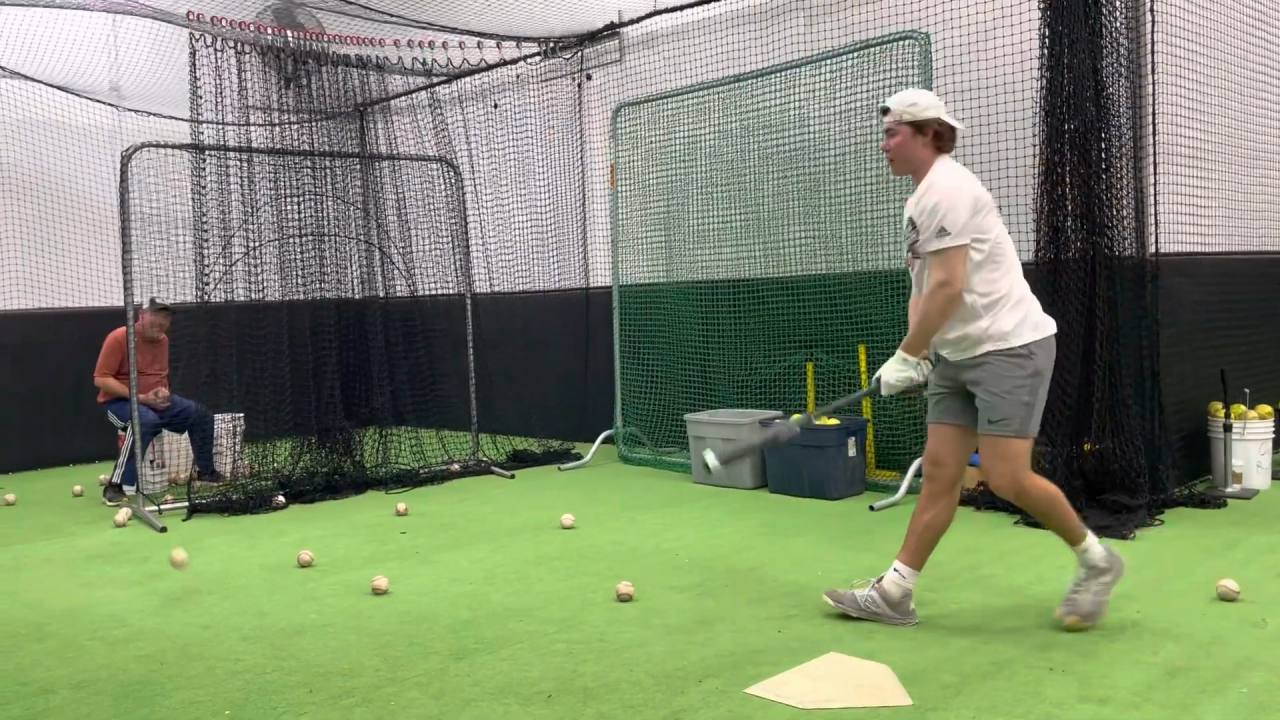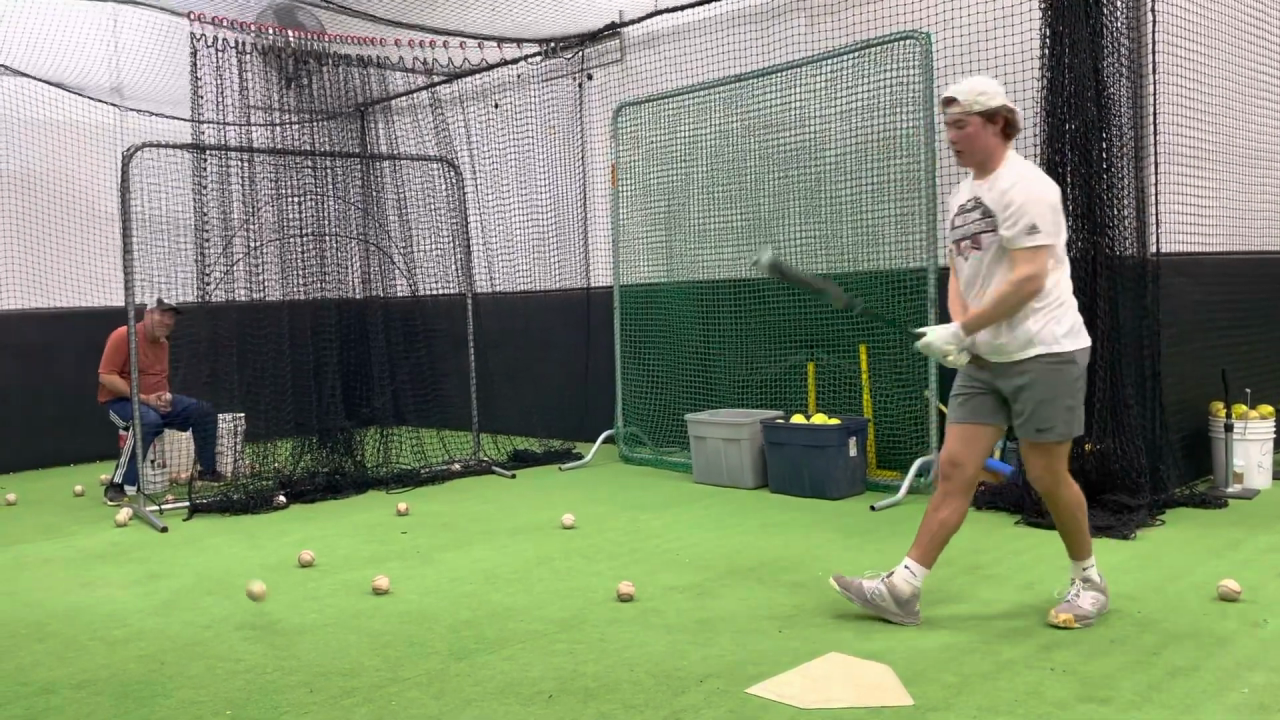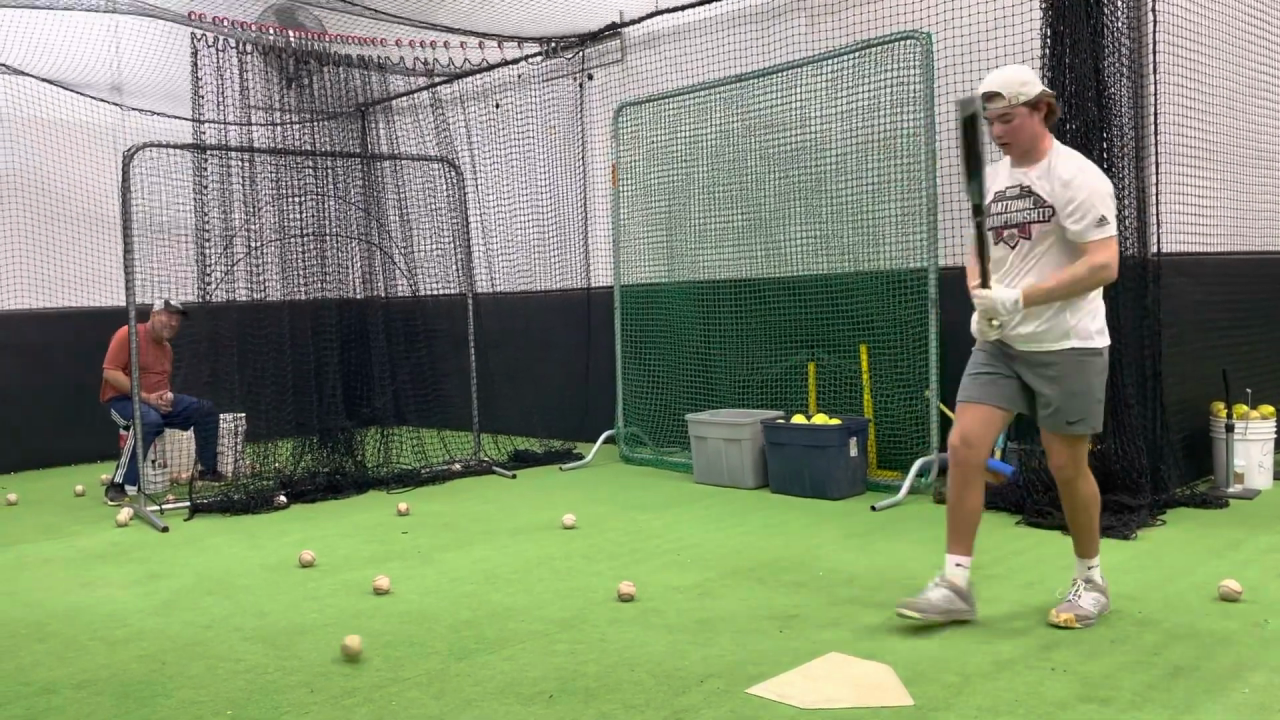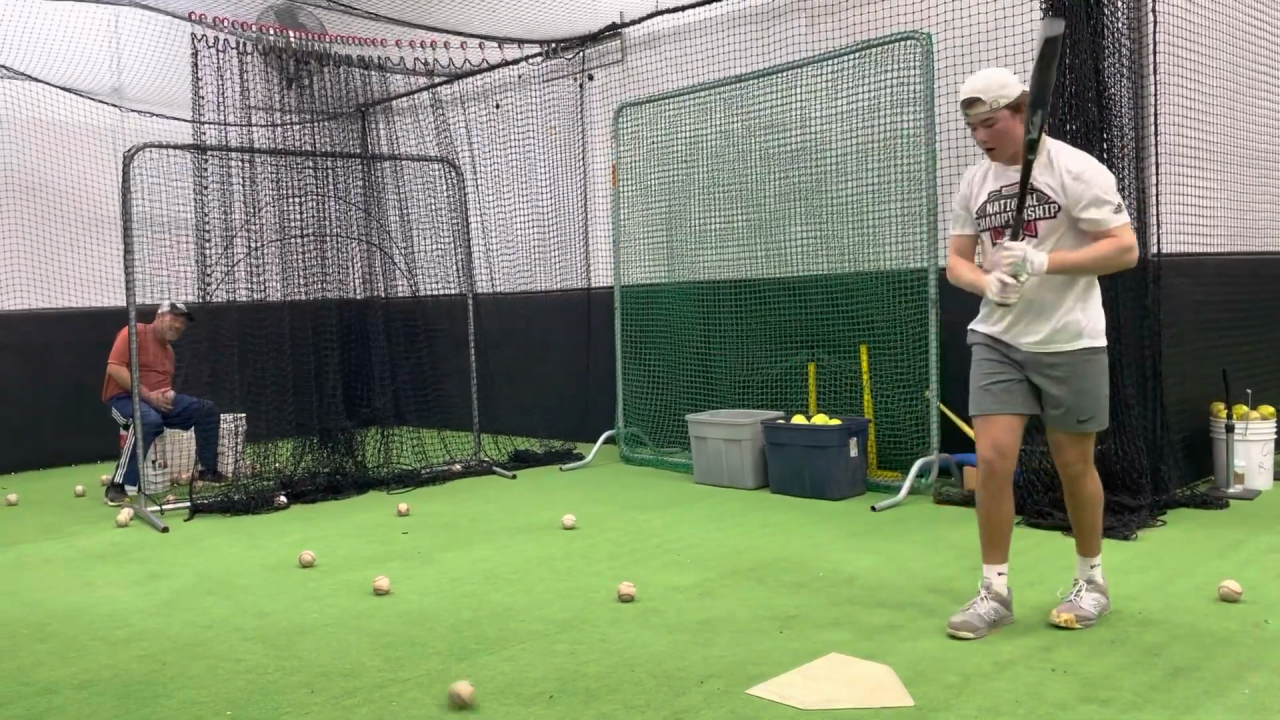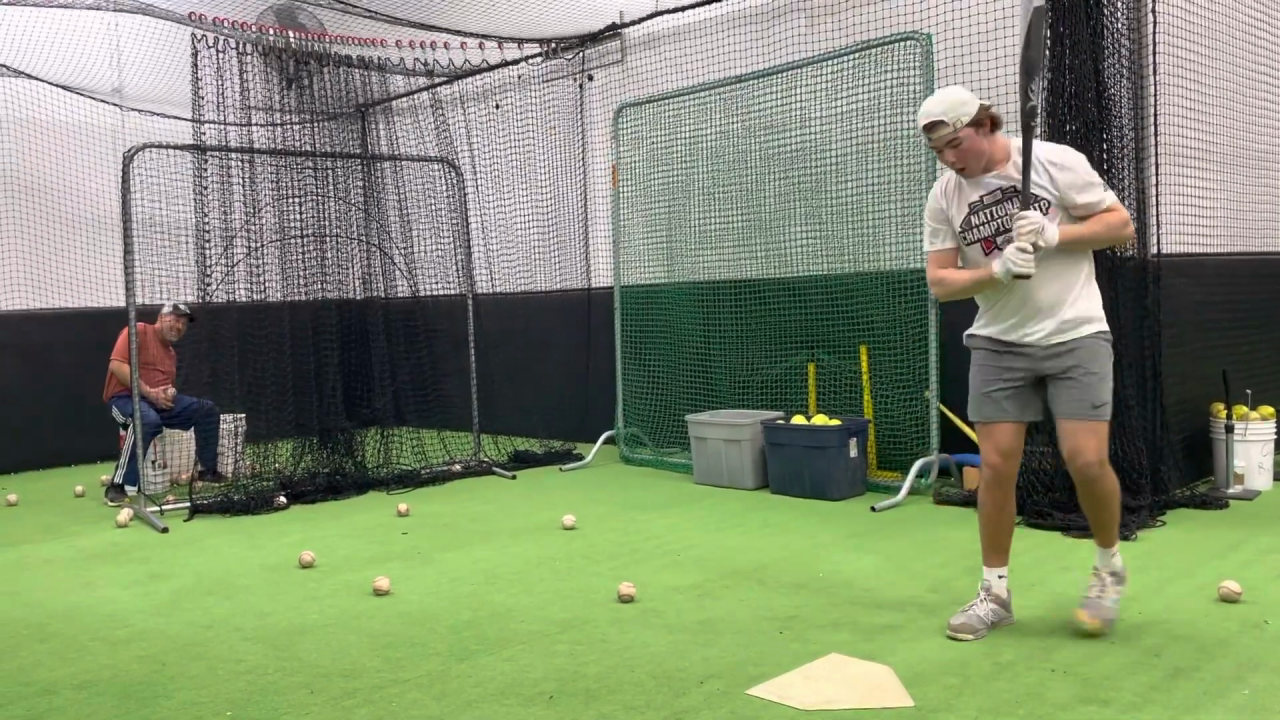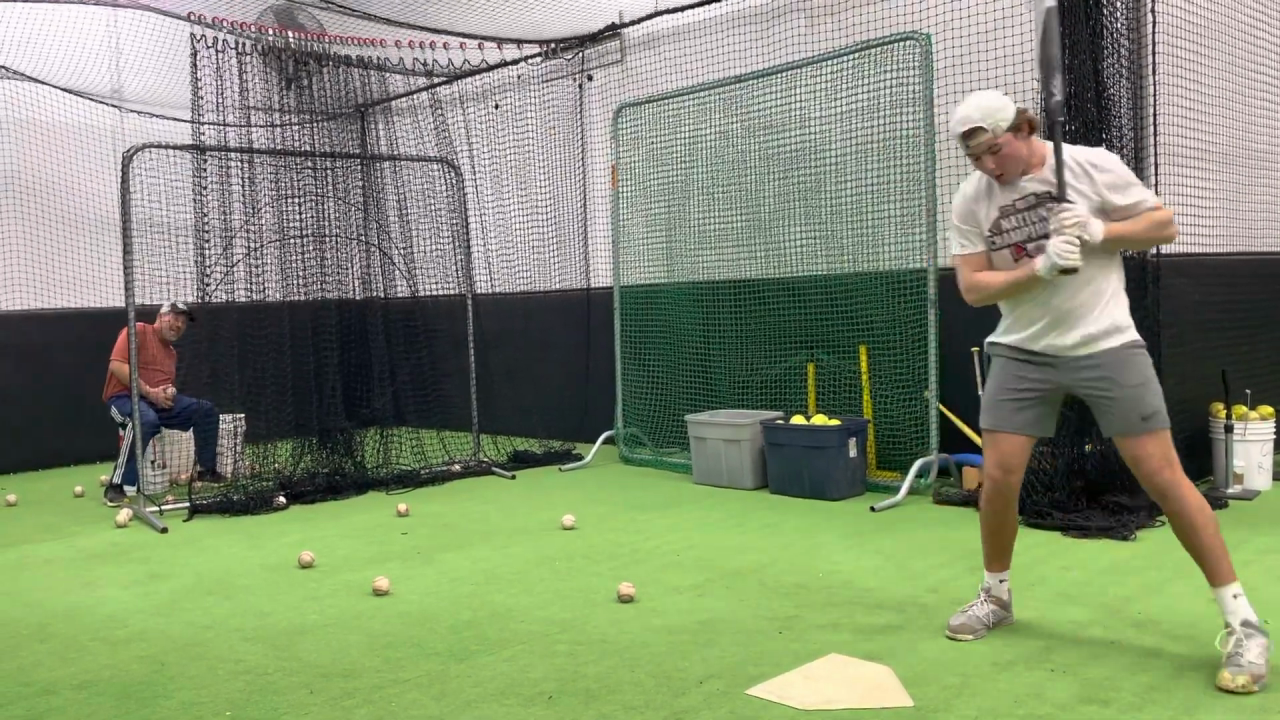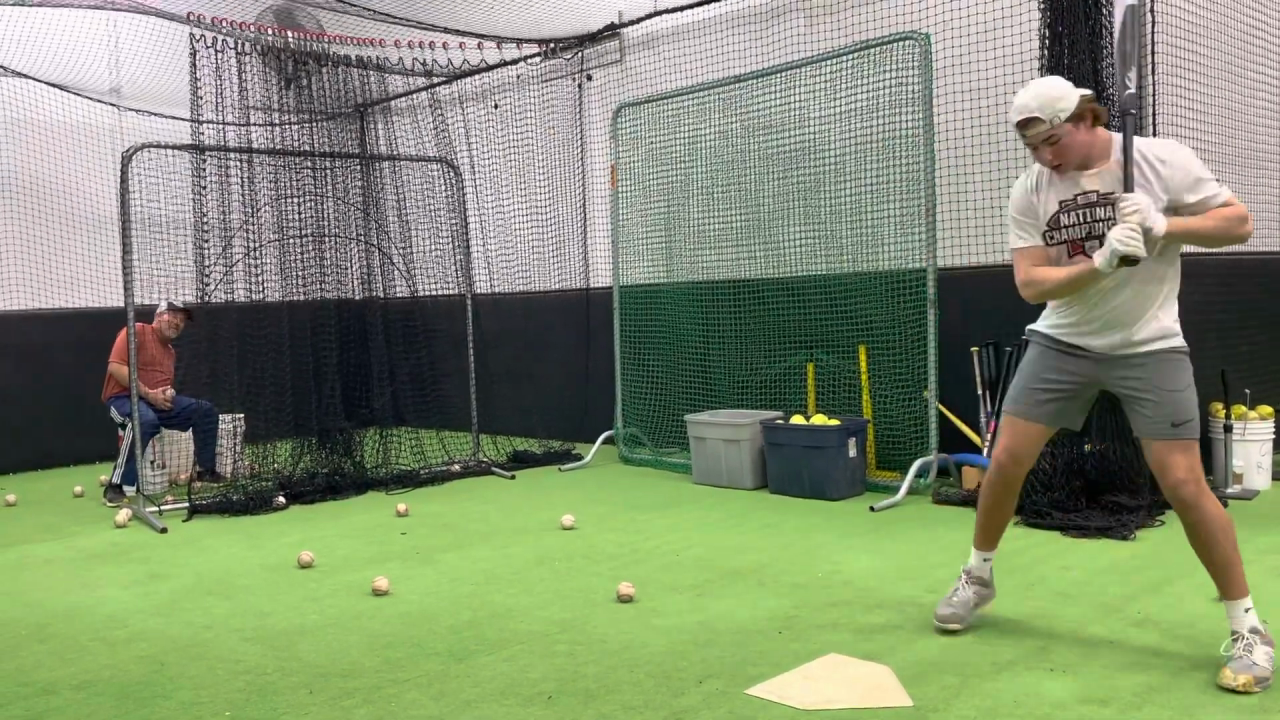
dt=0.3s
person 1, frame 1
left shoulder: (947, 187)
right shoulder: (929, 193)
left elbow: (948, 286)
left wrist: (907, 356)
right wrist: (918, 356)
left hip: (1011, 346)
right hip: (960, 353)
left knee: (1007, 478)
right knee: (938, 475)
left ankle: (1096, 557)
right ankle: (893, 591)
person 1, frame 2
left shoulder: (1025, 185)
right shoulder: (962, 194)
left elbow: (1032, 279)
left wrist: (959, 332)
right wrist: (956, 329)
left hip: (1045, 352)
right hip: (983, 356)
left knee: (1047, 475)
right knee: (953, 468)
left ankle: (1089, 581)
right ankle: (900, 588)
person 1, frame 3
left shoulder: (1078, 176)
right shoulder: (991, 178)
left elbow: (1104, 266)
left wrist: (1018, 298)
right wrist: (982, 303)
left hip: (1068, 346)
right hip: (1001, 343)
left knee: (1068, 466)
right knee: (963, 449)
left ankle: (1090, 581)
right ankle: (955, 584)
person 1, frame 4
left shoulder: (1077, 169)
right shoulder: (973, 181)
left elbow: (1125, 249)
right elbow: (956, 262)
left wrist: (1044, 263)
right wrist: (989, 284)
left hip: (1072, 342)
right hip: (998, 340)
left knee: (1074, 465)
right knee: (993, 461)
left ankle: (1091, 581)
right ankle: (995, 591)
person 1, frame 5
left shoulder: (1057, 161)
right shoulder: (944, 195)
left elbow: (1121, 224)
right elbow: (939, 280)
left wrist: (1053, 236)
right wrist: (997, 270)
left hip: (1075, 334)
right hip: (999, 342)
left knee: (1086, 460)
right knee: (996, 466)
left ankle: (1109, 568)
right ankle: (995, 592)
person 1, frame 6
left shoulder: (1094, 166)
right shoulder: (972, 199)
left elbow: (1163, 223)
right elbow: (973, 288)
left wrist: (1103, 231)
right wrist: (1042, 268)
left hip: (1107, 346)
right hip: (1023, 350)
left knee: (1162, 475)
right knee: (999, 474)
left ankle: (1242, 621)
right ankle: (995, 595)
person 1, frame 7
left shoulder: (1163, 159)
right shoulder: (1031, 188)
left elbow: (1238, 223)
right elbow: (1030, 283)
left wrist: (1165, 226)
right wrist: (1101, 263)
left hip: (1149, 347)
right hip: (1062, 342)
left knee: (1185, 484)
right knee: (1007, 460)
left ankle: (1249, 628)
right ankle: (977, 574)
person 2, frame 1
left shoulder: (163, 340)
right shoulder: (119, 338)
right elbow: (101, 379)
left wrist: (170, 399)
right wrist: (141, 398)
left hip: (157, 401)
right hip: (121, 401)
left knee: (201, 415)
right knee: (147, 421)
left ankle: (206, 471)
right ankle: (117, 486)
person 2, frame 2
left shoulder: (163, 343)
right shoulder: (124, 336)
right elbow: (106, 377)
left wrist: (166, 399)
right wrist: (144, 399)
left hip: (157, 401)
right hip: (122, 400)
left knee: (204, 412)
right knee: (149, 421)
left ankle: (208, 471)
right ankle: (119, 486)
person 2, frame 3
left shoulder: (166, 348)
right shoulder: (129, 334)
right elbow: (110, 373)
left wrist: (167, 397)
right wrist: (145, 397)
left hip: (159, 401)
right hip: (123, 399)
left knee: (206, 410)
right knee: (150, 421)
left ankle: (208, 470)
right ankle: (119, 485)
person 2, frame 4
left shoulder: (169, 351)
right shoulder: (136, 333)
right elbow: (114, 368)
left wrist: (168, 396)
right wrist: (148, 395)
left hip: (159, 401)
right hip: (124, 398)
left knee: (207, 410)
right knee: (149, 421)
left ankle: (208, 470)
right ankle: (119, 486)
person 2, frame 5
left shoulder: (171, 352)
right shoulder: (138, 331)
right elbow: (117, 365)
left wrist: (169, 394)
right wrist: (148, 392)
left hip: (160, 401)
right hip: (125, 397)
left knee: (207, 410)
right knee: (149, 420)
left ankle: (208, 470)
right ankle: (119, 485)
person 2, frame 6
left shoulder: (171, 352)
right shoulder: (138, 331)
right elbow: (117, 365)
left wrist: (169, 394)
right wrist: (148, 392)
left hip: (159, 401)
right hip: (125, 397)
left knee: (206, 410)
right knee: (146, 420)
left ankle: (207, 471)
right ankle: (118, 486)
person 2, frame 7
left shoulder: (170, 351)
right shoulder: (136, 332)
right elbow: (115, 367)
left wrist: (168, 395)
right wrist: (148, 393)
left hip: (158, 402)
right hip: (124, 397)
left knee: (206, 411)
right knee: (146, 420)
left ankle: (206, 471)
right ankle: (117, 486)
